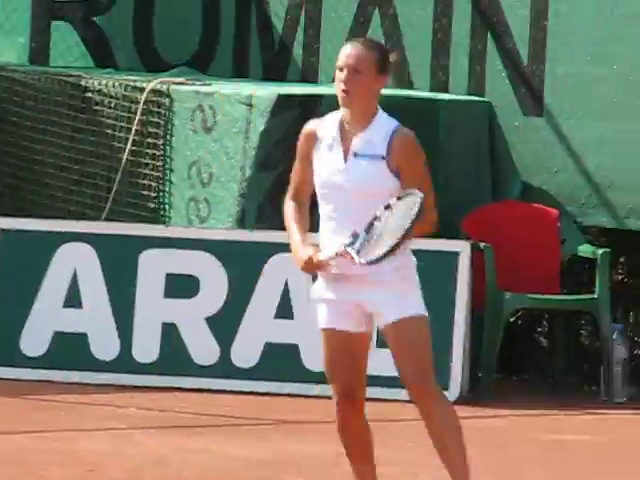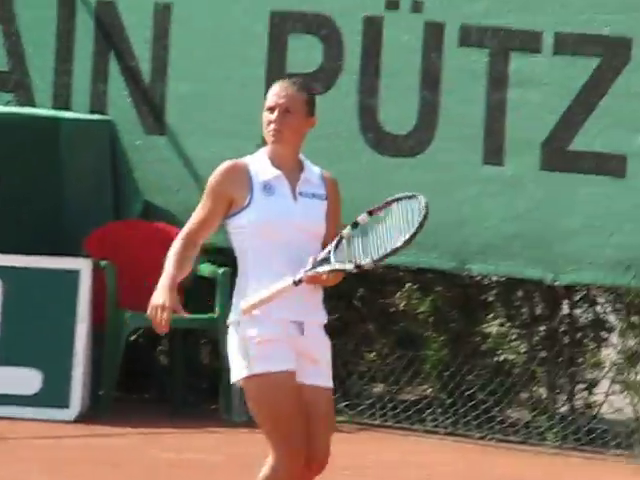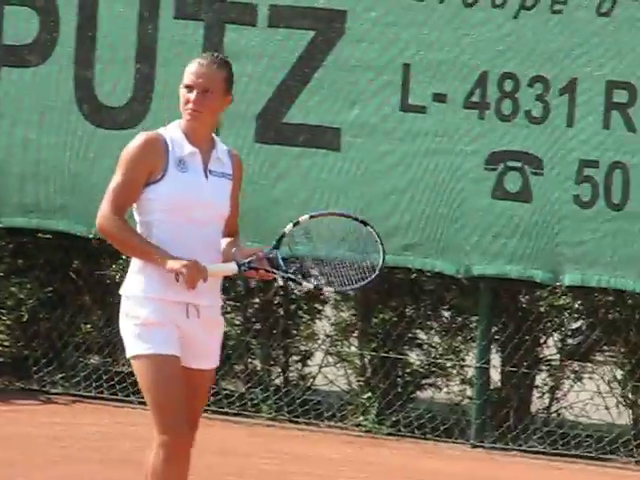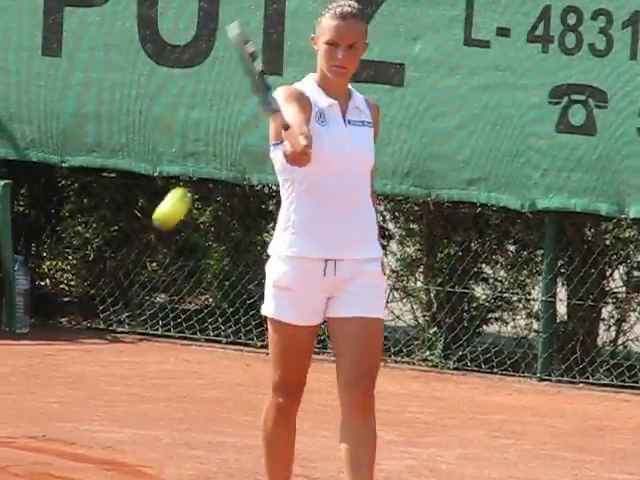
dt=0.7s
person 1, frame 1
left shoulder: (400, 141)
right shoulder: (314, 135)
left elbow: (427, 217)
right elbow: (294, 200)
right wrist: (301, 246)
left hip: (390, 280)
right hip: (336, 282)
left knee: (423, 388)
right knee: (347, 404)
person 1, frame 2
left shoulder: (325, 185)
right shoulder: (235, 175)
left elbow: (334, 266)
right elbow: (188, 240)
left wrist: (324, 274)
right wrist: (166, 286)
left hip: (309, 331)
right hip: (258, 326)
person 1, frame 3
left shoulder: (231, 163)
right shoulder: (149, 146)
right elbow: (107, 221)
left wrist: (244, 255)
right wrist: (168, 260)
left hip: (204, 311)
right hip: (151, 305)
left knee: (181, 437)
right knee: (170, 435)
person 1, frame 4
left shoulder: (369, 111)
right shoulder: (291, 98)
right elbow: (298, 149)
left wrist: (377, 261)
right wrist: (296, 143)
left hip: (359, 266)
right hip: (298, 262)
left knee: (359, 399)
right knee: (287, 395)
